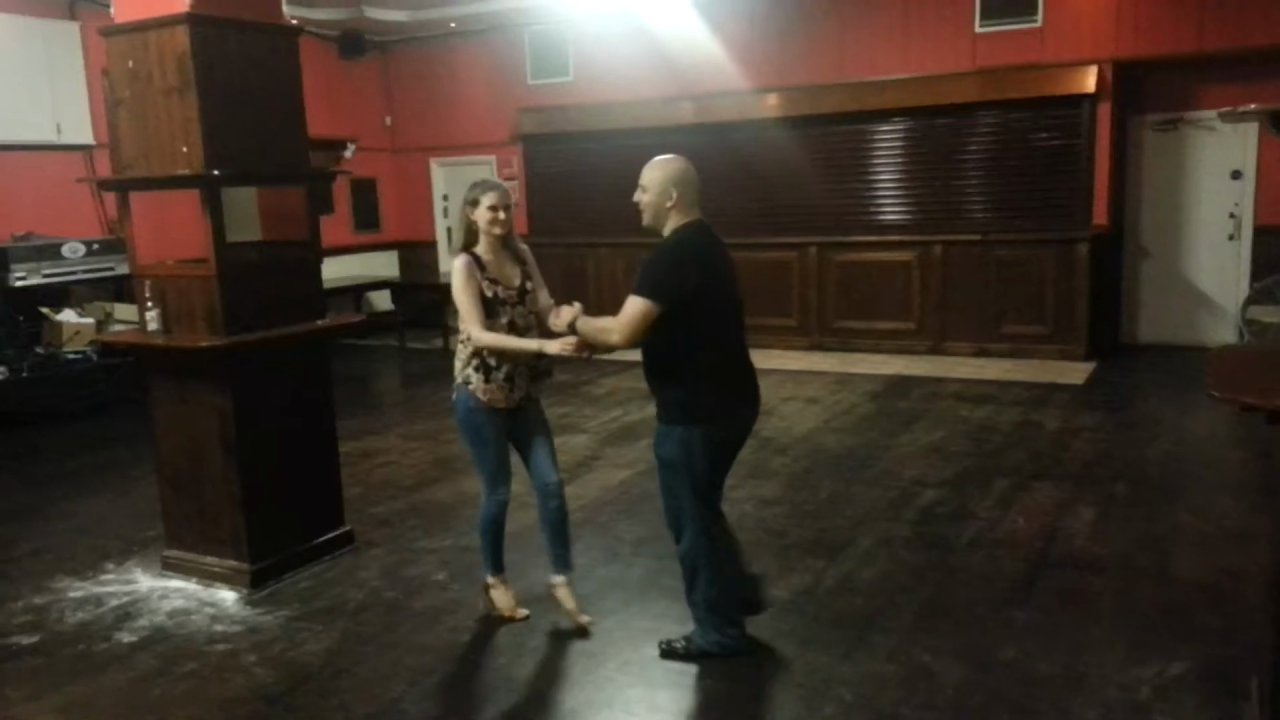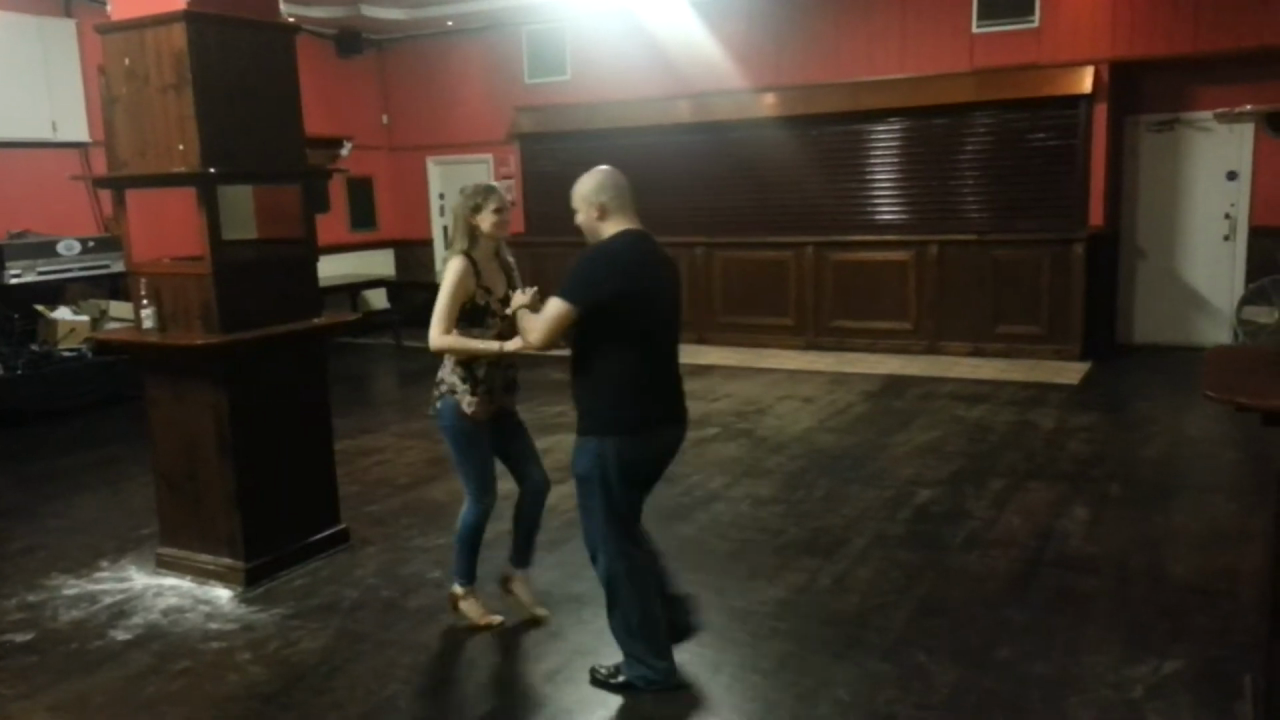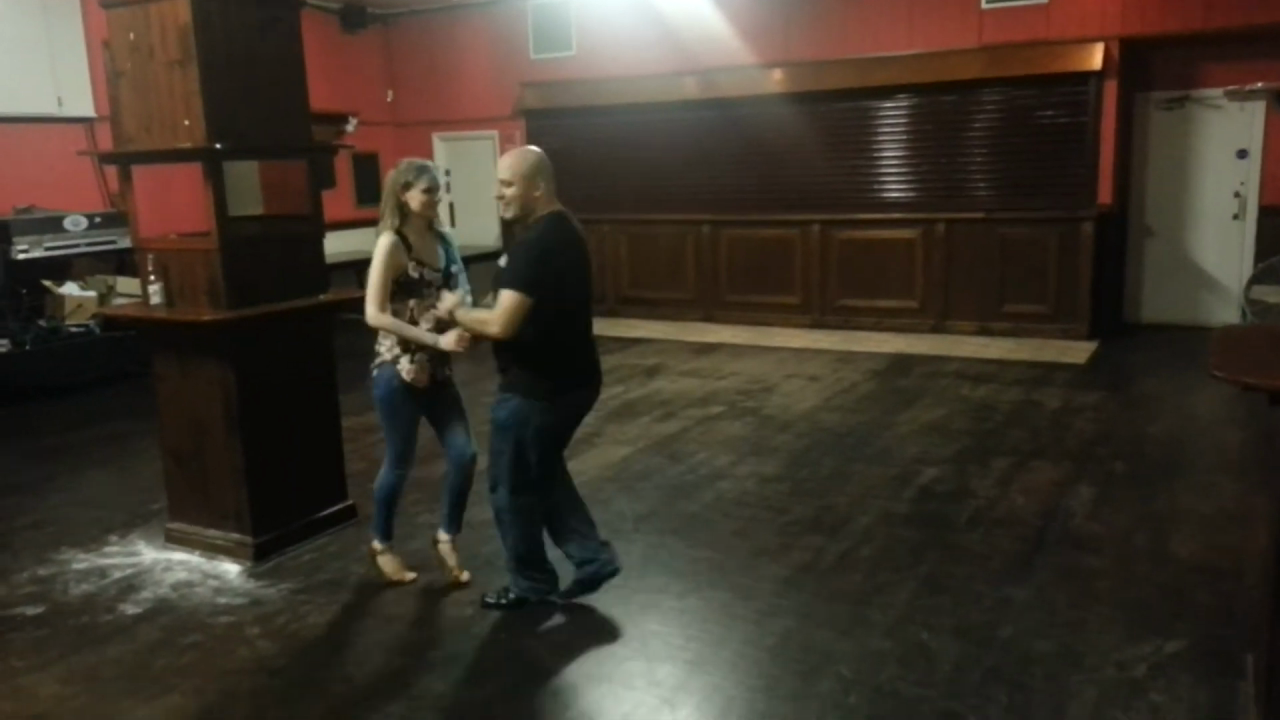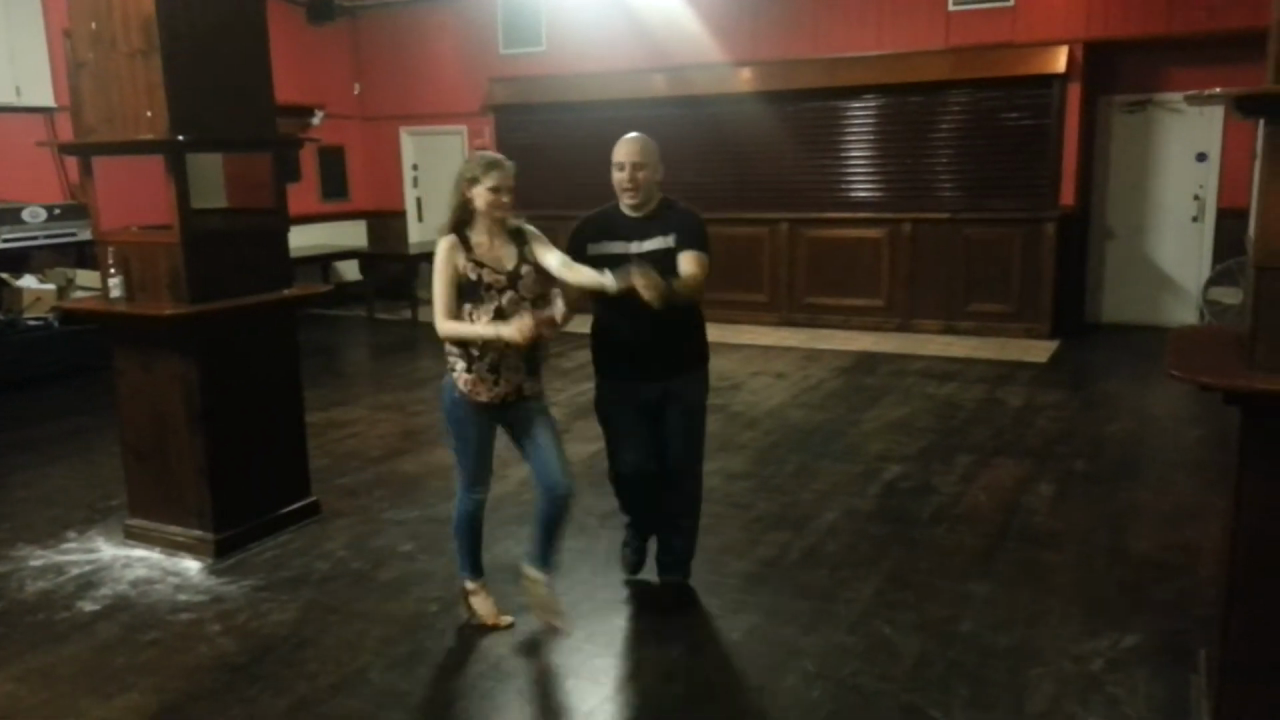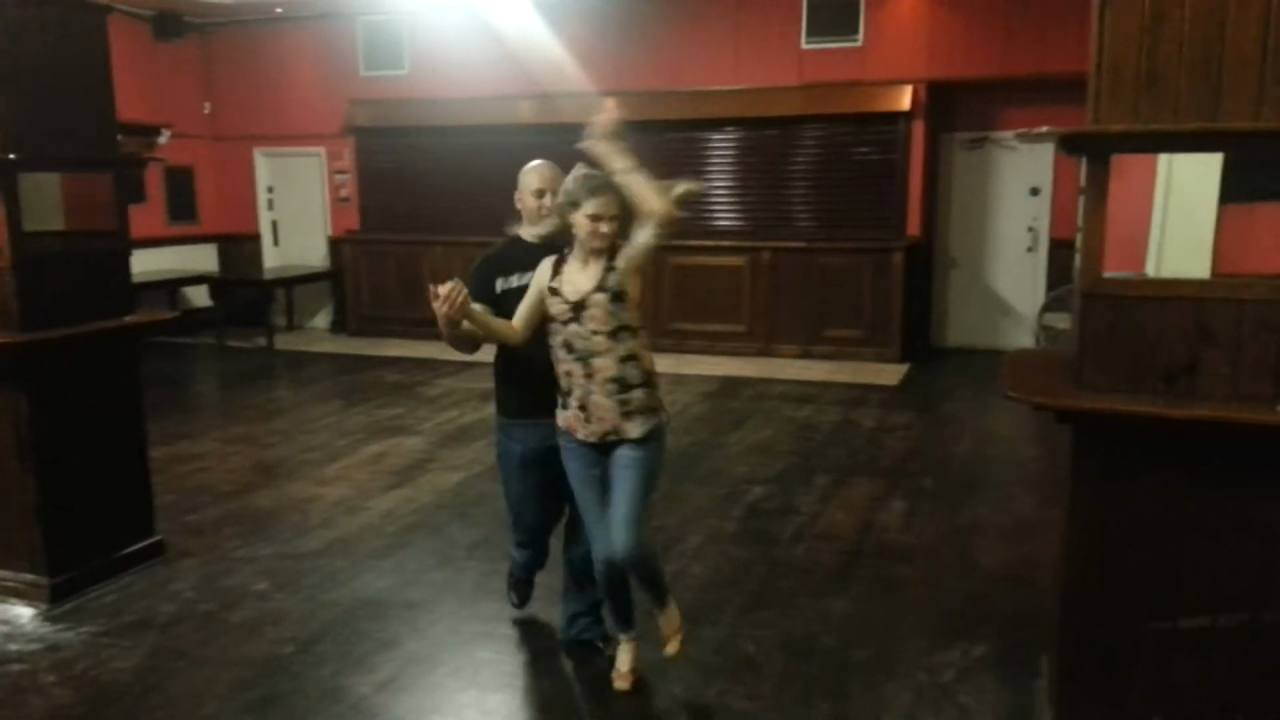
dt=1s
person 1, frame 1
left shoulder: (675, 255)
right shoulder: (701, 245)
left elbow: (624, 333)
left wrist: (575, 323)
right wrist: (595, 332)
left hip: (698, 412)
right hip: (724, 402)
left knee: (693, 518)
right knee: (697, 509)
left ankle: (718, 633)
right ankle: (739, 591)
person 1, frame 2
left shoulder: (600, 262)
right shoulder: (657, 259)
left elbow: (541, 336)
left wrist: (522, 309)
right wrist: (544, 309)
left hip: (615, 428)
right hip: (662, 420)
left knee: (612, 544)
right knee: (620, 528)
left ankle: (649, 666)
right ankle: (667, 614)
person 1, frame 3
left shoulder: (534, 246)
right shoulder: (562, 232)
left elbow: (501, 325)
left wrist: (455, 311)
right wrist: (472, 312)
left hip: (535, 390)
right hip: (573, 381)
left knee: (512, 487)
right knee: (544, 472)
left ankle: (531, 584)
right ankle: (592, 557)
person 1, frame 4
left shoulder: (684, 222)
right shoulder: (591, 227)
left elbow: (695, 281)
left wrist: (665, 290)
left hip: (679, 374)
right hip: (618, 374)
left knee: (679, 471)
right knee: (630, 468)
left ankle: (674, 569)
right ankle: (640, 528)
person 1, frame 5
right shoulder: (494, 265)
right elbow: (467, 344)
right wrist: (448, 320)
right hip: (525, 418)
left knee: (590, 522)
right knee: (532, 520)
left ankle: (583, 622)
right ankle: (524, 567)
person 2, frame 1
left shoulder: (522, 255)
right shoulder: (465, 265)
left elbow: (545, 311)
right elbow: (478, 335)
right wrist: (544, 345)
left hip: (523, 391)
right hip: (480, 394)
left knee: (552, 484)
right knee: (498, 491)
left ankle: (561, 580)
right ankle: (495, 581)
person 2, frame 2
left shoulder: (505, 263)
right shoulder: (461, 267)
right elbow: (438, 339)
right wrist: (500, 346)
left hip: (498, 396)
right hip: (462, 400)
left knee: (536, 482)
right knee: (482, 497)
left ankle: (516, 575)
right ankle: (462, 591)
person 2, frame 3
left shoulder: (442, 239)
right shoulder: (391, 244)
left elbow: (463, 294)
right elbow: (375, 315)
right wrist: (434, 339)
left hip: (437, 369)
right hip: (398, 370)
left knee: (464, 455)
right knee: (399, 463)
left ankle: (447, 537)
right ankle: (382, 545)
person 2, frame 4
left shoulder: (525, 237)
right shoulder: (452, 247)
left elbow: (566, 268)
right elbow: (444, 324)
left wrist: (611, 281)
right wrist: (503, 333)
left hip: (522, 386)
right hip: (470, 387)
left knee: (559, 485)
right knee: (475, 490)
left ankle: (537, 573)
right ankle: (473, 585)
person 2, frame 5
left shoulder: (627, 260)
right shoulder: (551, 271)
left elbow: (660, 210)
right elbow: (516, 334)
left wrist: (608, 148)
right wrist: (467, 309)
left hip: (634, 423)
right hip: (578, 426)
left knee: (624, 545)
right knee: (605, 548)
left ankle: (663, 605)
right ankle: (627, 637)
